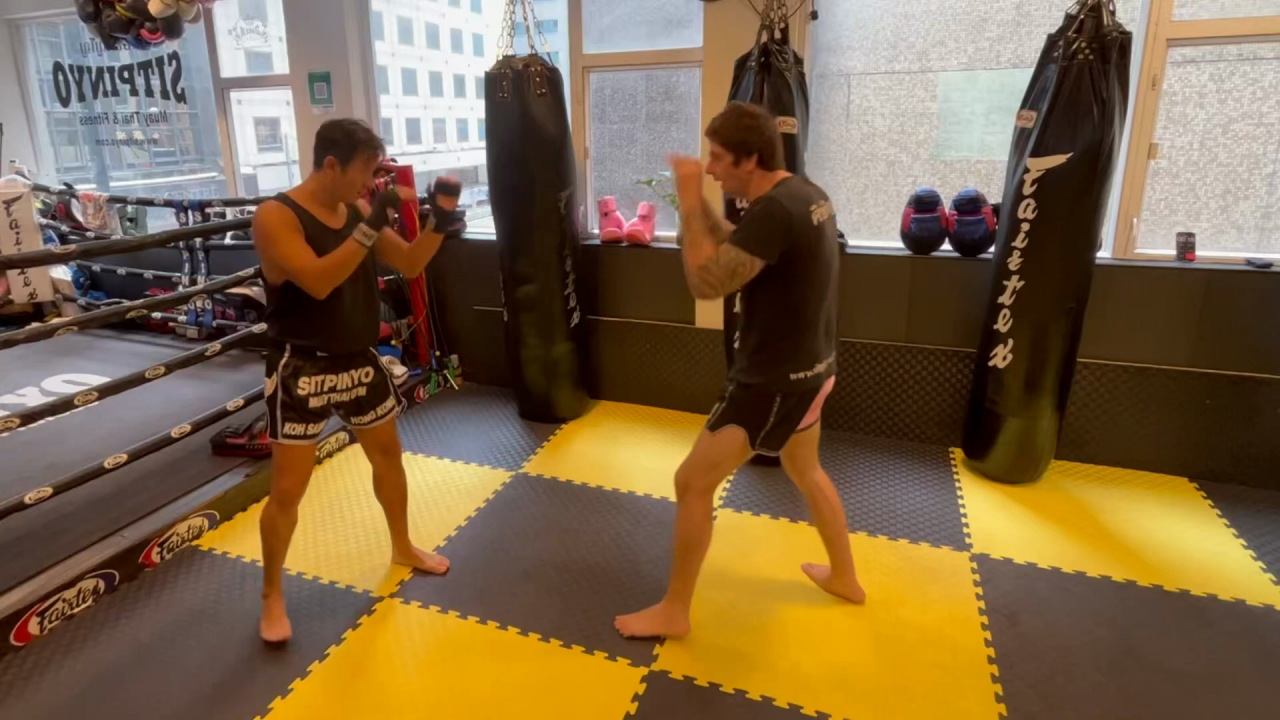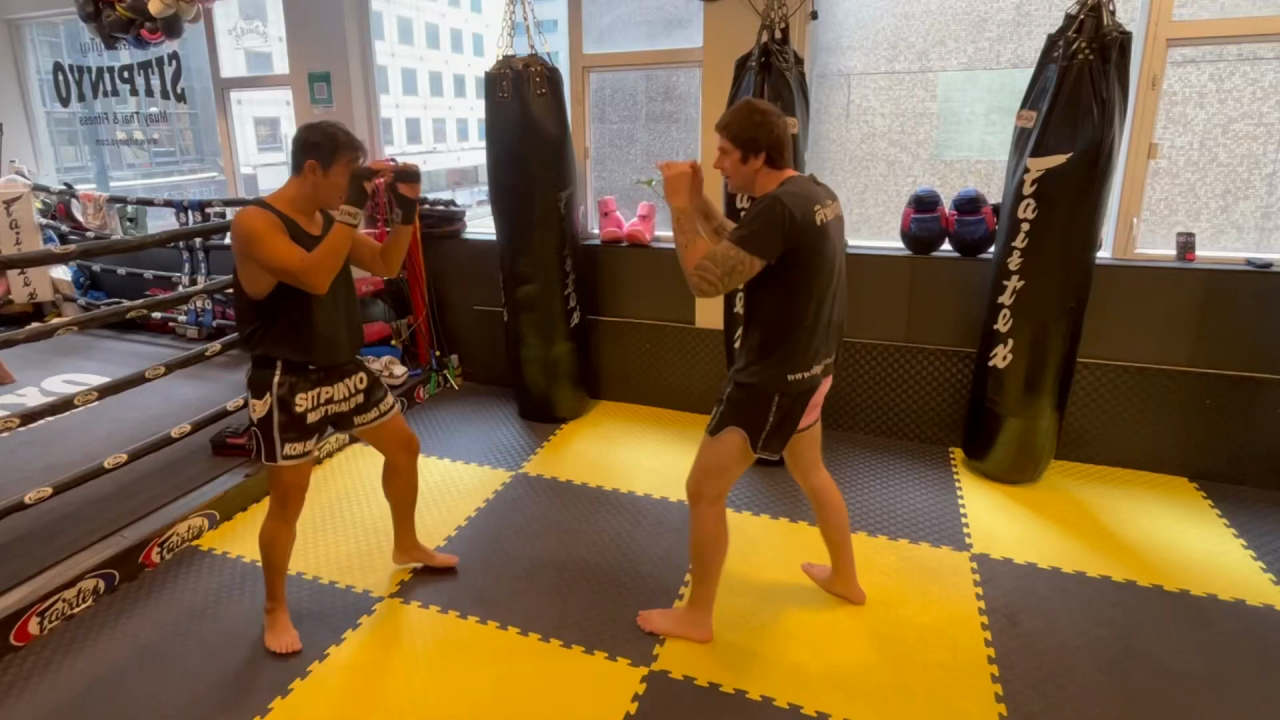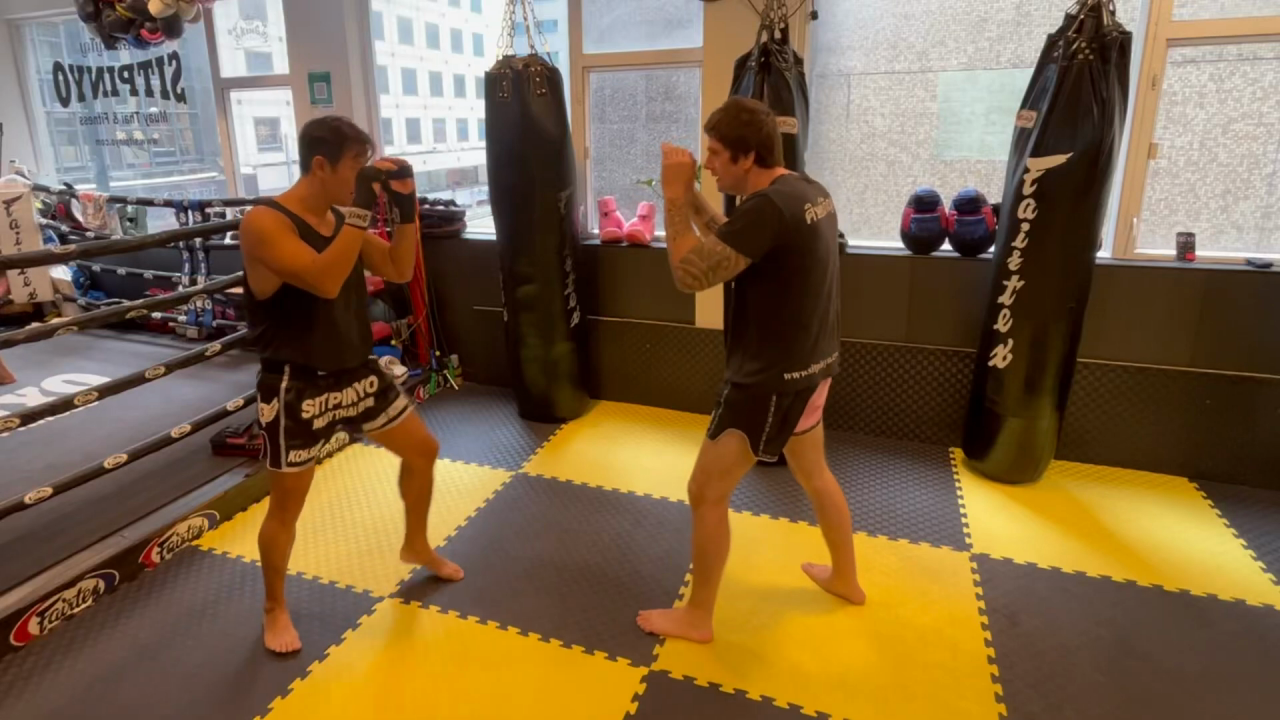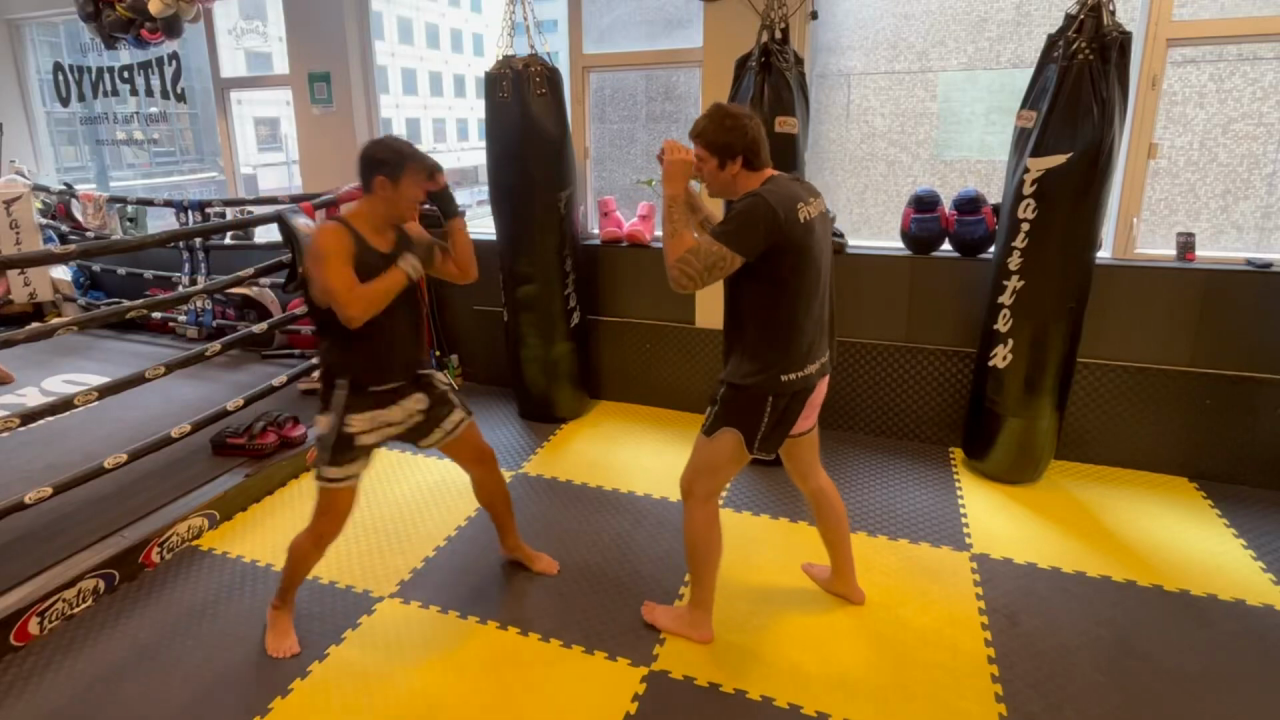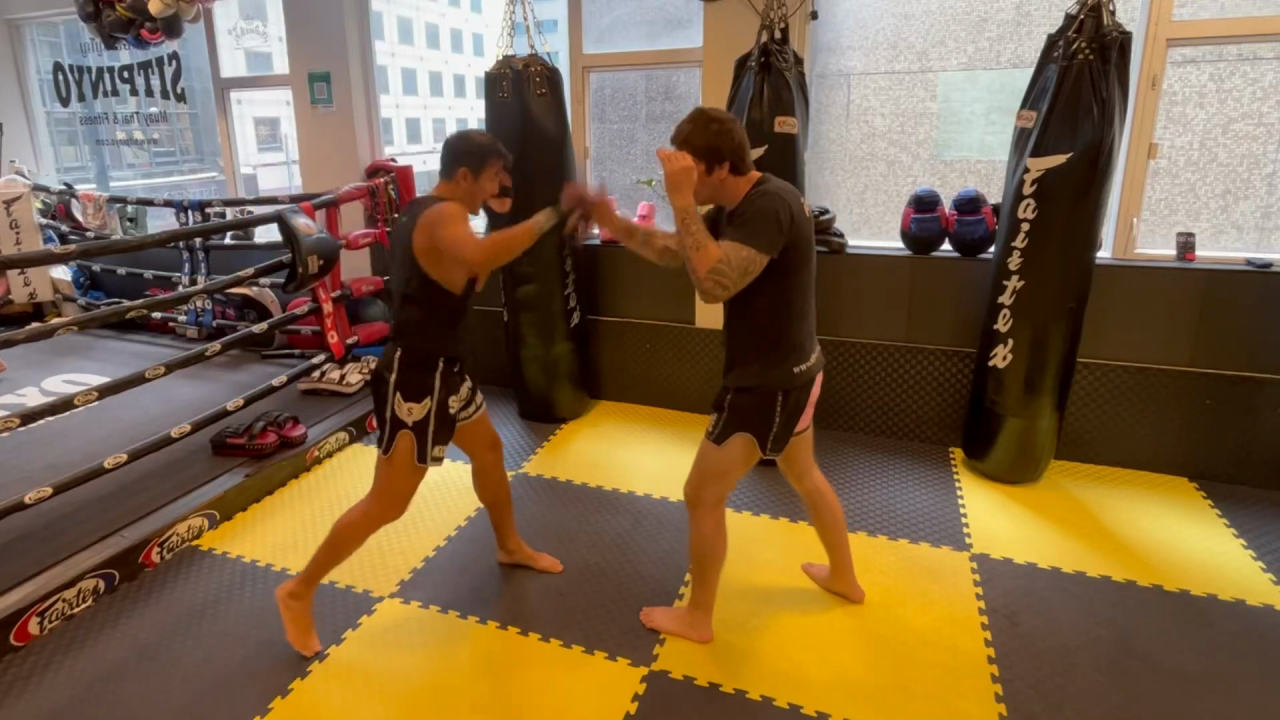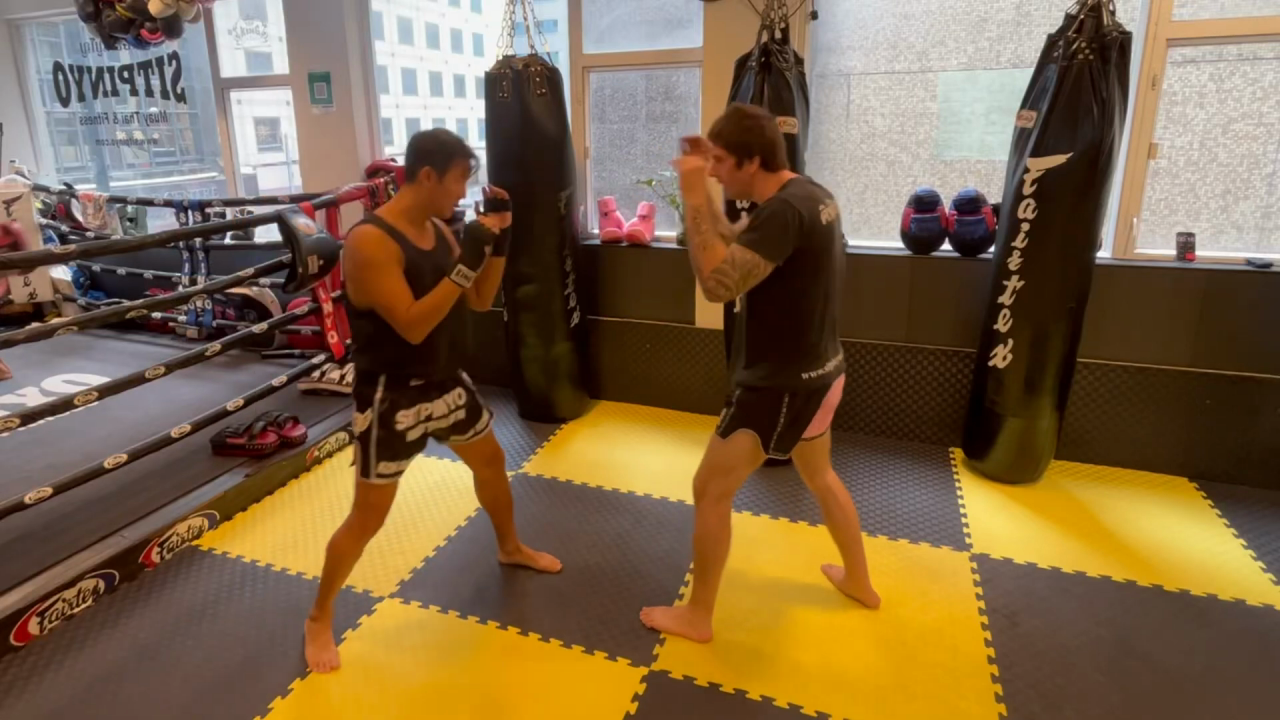
dt=0.3s
person 1, frame 1
left shoulder: (774, 210)
right shoulder: (807, 195)
left elbow: (708, 280)
right elbow: (737, 253)
left wrist: (689, 204)
right wrist: (698, 208)
left hip: (773, 379)
right hip: (811, 368)
left knee: (692, 483)
right knee: (807, 471)
left ankle: (673, 611)
right ankle: (844, 577)
person 1, frame 2
left shoulder: (778, 209)
right shoulder: (816, 194)
left elbow: (705, 279)
right elbow: (737, 248)
left wrist: (677, 205)
right wrist: (696, 202)
left hip: (771, 381)
right hip: (807, 369)
left knee: (704, 491)
right knee: (811, 473)
left ankle: (696, 616)
right ankle: (845, 578)
person 1, frame 3
left shoulder: (768, 206)
right shoulder: (810, 192)
left elbow: (691, 274)
right elbow: (730, 244)
left wrist: (673, 196)
right wrist: (690, 195)
left hip: (768, 381)
right hip: (808, 370)
left knee: (706, 493)
right knee: (814, 474)
left ankle: (697, 617)
right ankle: (845, 578)
person 1, frame 4
left shoulder: (759, 208)
right shoulder: (800, 193)
left elbow: (684, 274)
right elbow: (717, 245)
left wrist: (676, 192)
right wrist: (684, 190)
left hip: (764, 382)
right hip: (803, 370)
left knee: (697, 490)
right knee: (809, 474)
left ankle: (697, 615)
right ankle: (845, 578)
person 1, frame 5
left shoulder: (770, 205)
right shoulder: (739, 204)
left elbow: (715, 283)
right elbow: (673, 252)
left wrist: (682, 202)
right wrist: (613, 222)
left hip: (768, 382)
right hip: (792, 370)
left knee: (703, 495)
right knee: (804, 473)
left ankle: (696, 616)
right ankle: (844, 577)
person 1, frame 6
left shoulder: (784, 212)
right shoulder: (807, 195)
left elbow: (718, 284)
right elbow: (736, 246)
left wrist: (695, 200)
right wrist: (706, 194)
left hip: (778, 384)
right hip: (819, 372)
left knee: (710, 490)
right knee: (819, 474)
left ankle: (696, 615)
right ankle: (860, 580)
person 2, frame 1
left shoulder: (357, 212)
right shoulder: (276, 216)
left elbow: (410, 264)
right elbow: (318, 282)
left wrist: (439, 219)
right wrist: (369, 226)
left hip: (359, 360)
right hip: (302, 368)
left knee: (388, 453)
right knee: (287, 489)
left ankle: (402, 547)
right ankle: (271, 594)
person 2, frame 2
left shoulder: (328, 217)
right shoulder: (254, 223)
left elbow: (386, 264)
right elbow: (316, 277)
left wrist: (406, 207)
right wrist: (354, 206)
left hip: (345, 370)
right hip: (287, 385)
left knee: (404, 446)
right knee: (287, 503)
left ankle: (408, 545)
right ankle: (276, 609)
person 2, frame 3
left shoulder: (341, 219)
right shoulder: (264, 223)
left elbow: (399, 270)
right elbow: (325, 282)
left wrist: (404, 206)
right wrist: (362, 208)
left hip: (358, 373)
right hip: (298, 388)
left knee: (423, 449)
right knee: (287, 507)
left ankle: (417, 545)
right ankle: (274, 609)
person 2, frame 4
left shoulder: (401, 231)
right shoulder: (329, 240)
left elbow: (463, 272)
right elbow: (353, 311)
left wrist: (446, 207)
right wrist: (411, 259)
left hip: (412, 385)
right hip: (356, 400)
left knee: (482, 459)
right knee: (329, 523)
left ankle: (514, 545)
right ankle: (281, 607)
person 2, frame 5
left shoulder: (428, 215)
right shoulder: (443, 215)
left elbow: (469, 277)
right elbow: (477, 258)
left wrist: (498, 217)
right wrist: (549, 215)
left hip: (439, 369)
right hip: (420, 376)
left knee: (489, 448)
right knee: (386, 504)
left ankle: (510, 546)
right ankle: (298, 591)
person 2, frame 6
left shoulder: (438, 231)
right shoulder: (369, 240)
left elbow: (480, 301)
right elbow: (412, 326)
left wrist: (496, 237)
right wrist: (466, 263)
left hip: (447, 383)
right hip: (391, 396)
left knee: (491, 460)
right knee: (366, 521)
left ankle: (510, 547)
right ankle: (318, 618)
